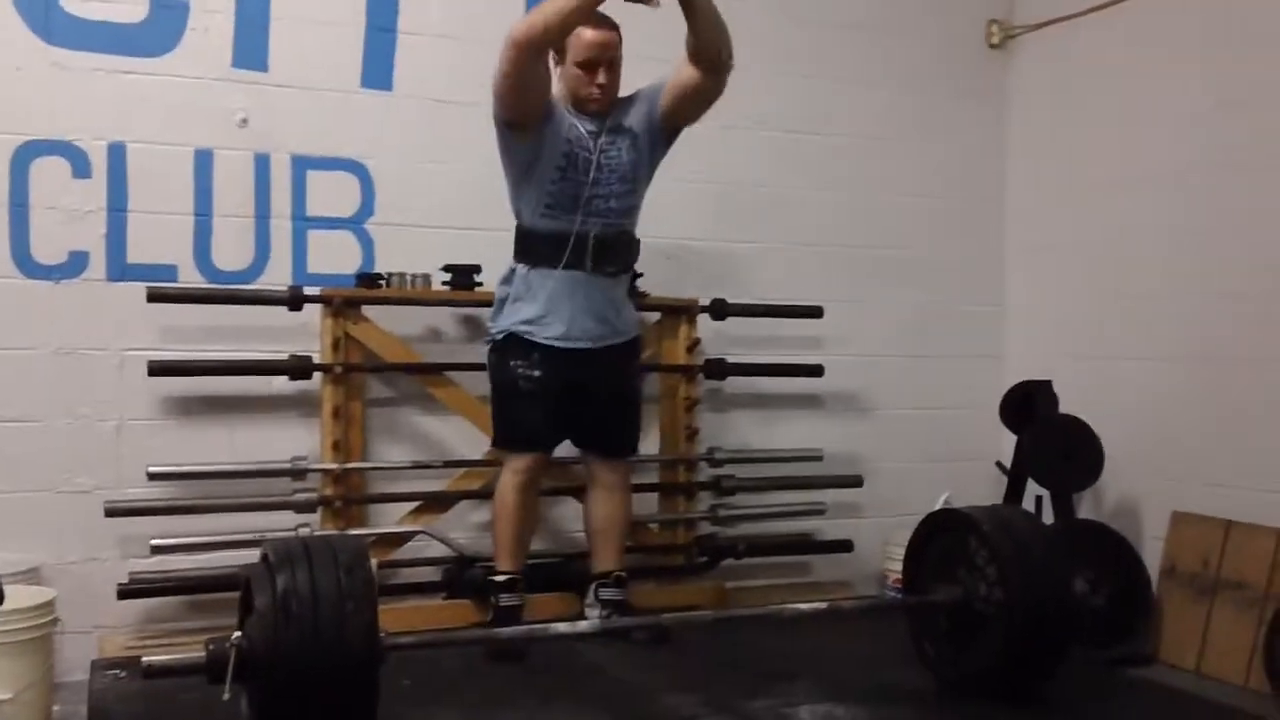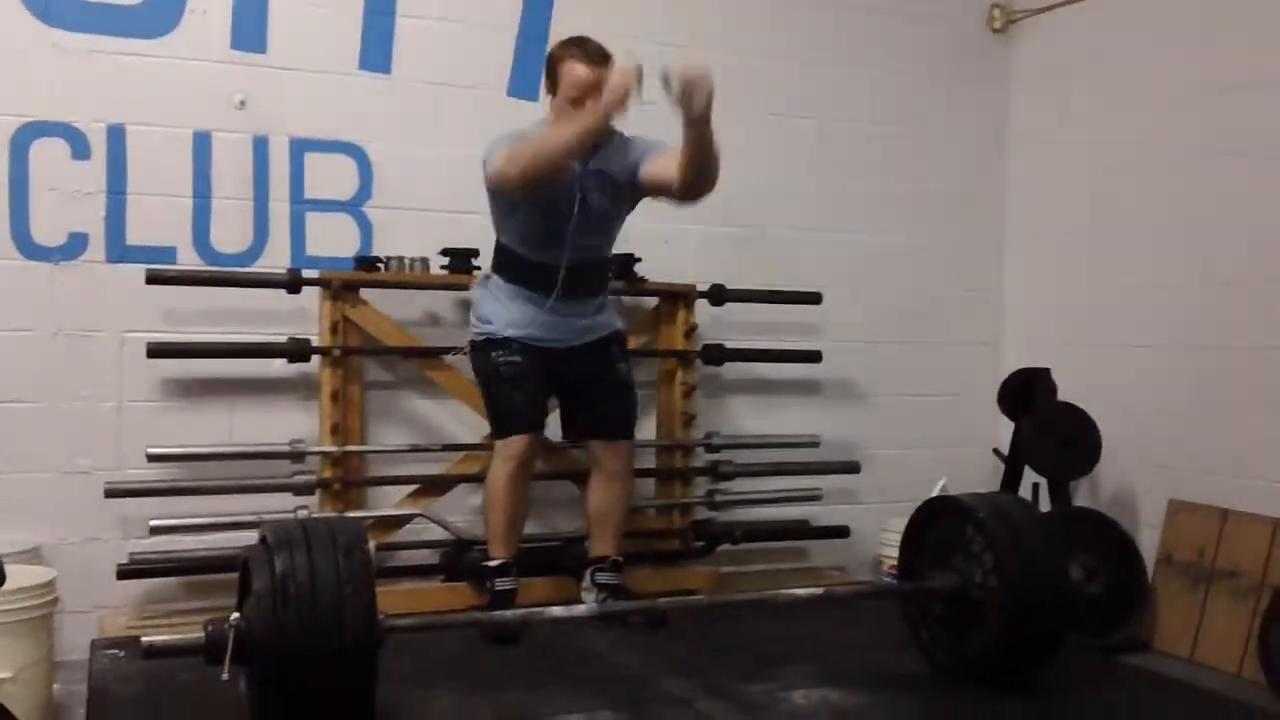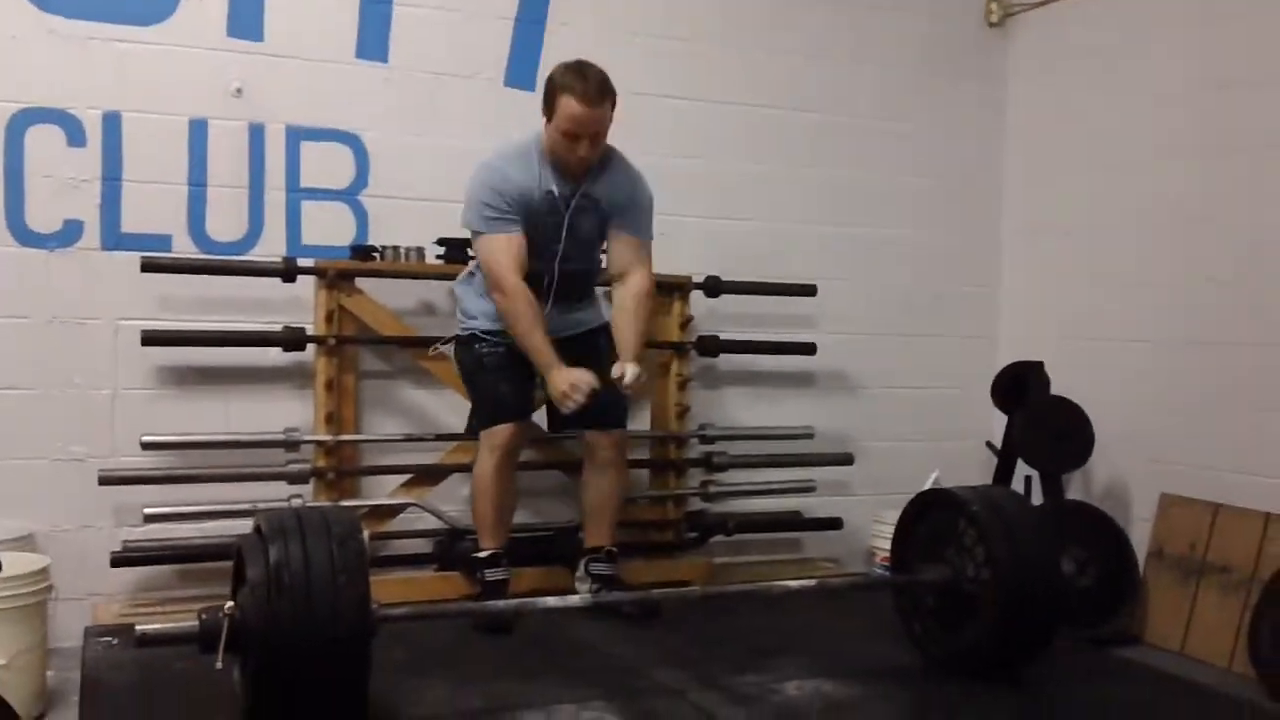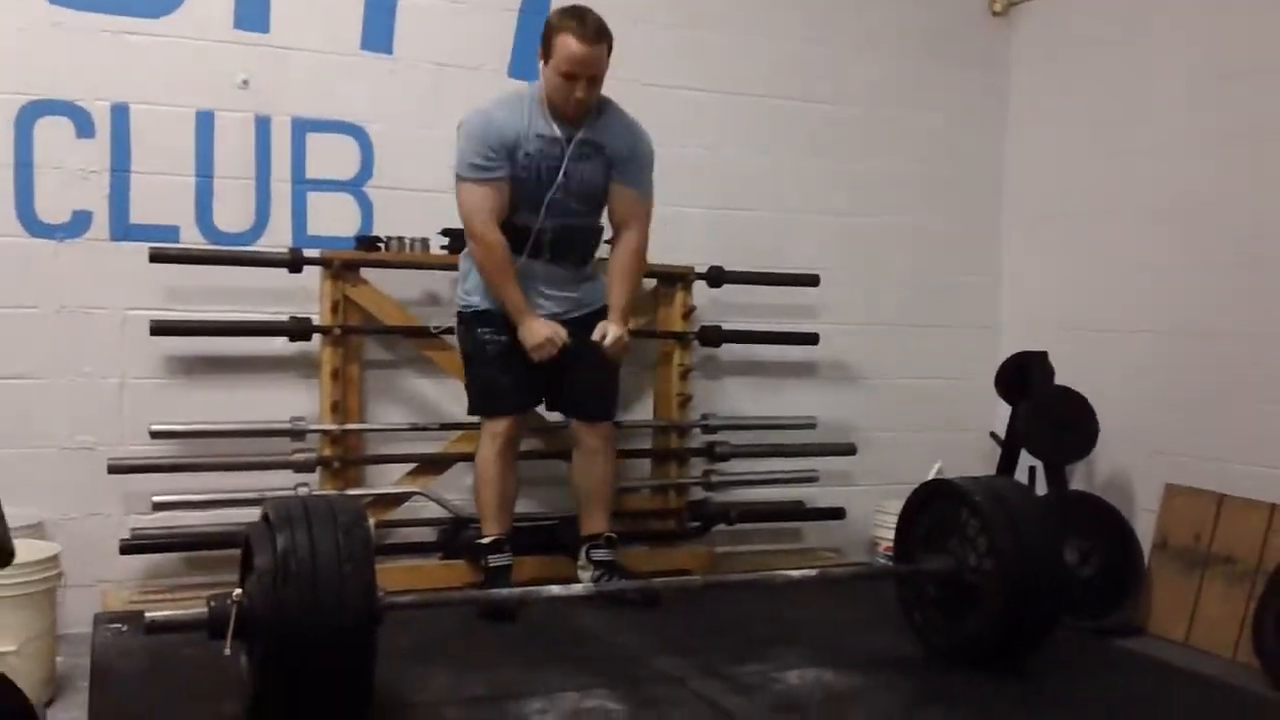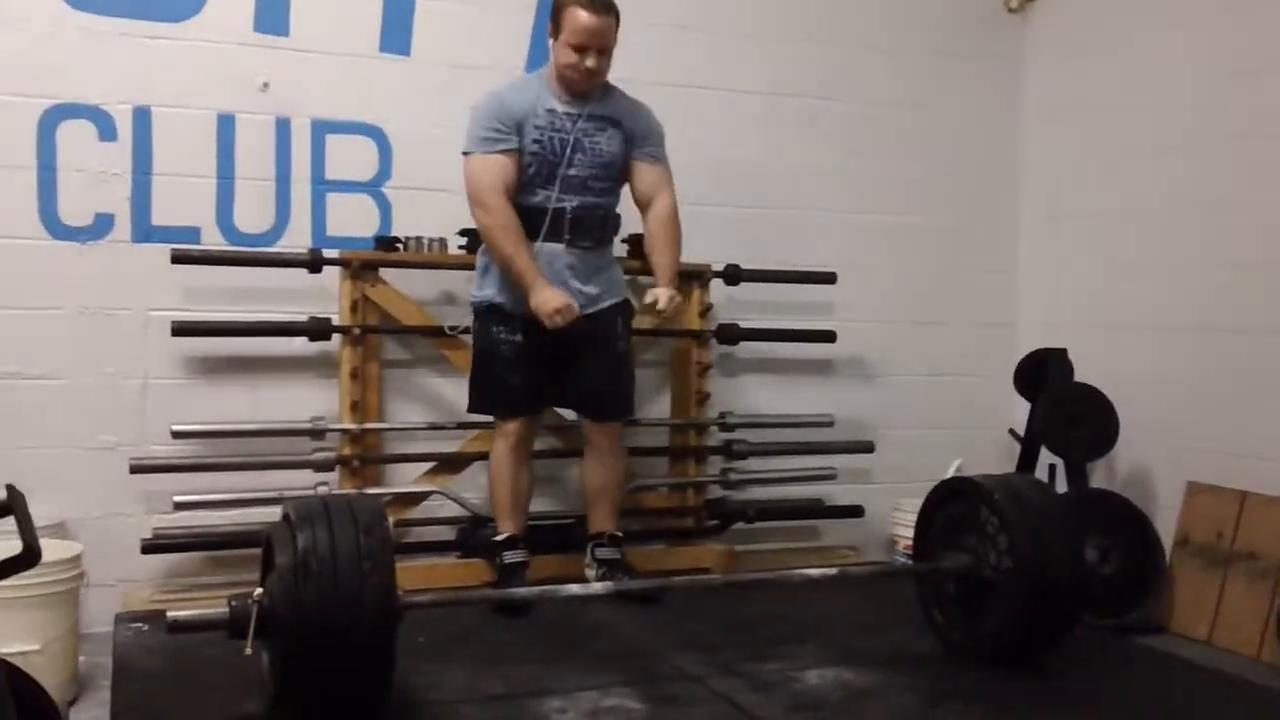
dt=0.2s
person 1, frame 1
left shoulder: (644, 117)
right shoulder: (532, 114)
left elbow: (711, 71)
left hip: (611, 331)
right hip: (533, 327)
left knee: (612, 467)
right knee: (524, 462)
left ankle: (607, 595)
right ankle: (505, 599)
person 1, frame 2
left shoulder: (629, 154)
right shoulder: (516, 148)
left elbow: (692, 183)
right elbow: (525, 171)
left wrist: (697, 119)
right wrist: (586, 118)
left hip: (592, 329)
right hip: (512, 326)
left knee: (613, 448)
right knee: (516, 447)
left ankle: (602, 582)
right ankle: (499, 586)
person 1, frame 3
left shoulder: (626, 184)
right shoulder: (501, 176)
left elbow: (634, 276)
right elbow: (506, 283)
left wrist: (628, 360)
right wrist: (553, 372)
left hip: (580, 324)
right hip: (494, 325)
left knee: (608, 441)
right knee: (503, 435)
left ankle: (598, 571)
right ankle: (490, 576)
person 1, frame 4
left shoulder: (625, 137)
right shoulder: (493, 125)
left elbow: (631, 233)
right elbow: (482, 231)
left wrist: (617, 318)
right wrist: (525, 320)
left hip: (580, 303)
right hip: (498, 304)
left knee: (596, 427)
right knee: (502, 425)
left ankle: (598, 556)
right ankle: (495, 563)
person 1, frame 5
left shoulder: (634, 118)
right shoulder: (504, 106)
left elbow: (658, 202)
right elbow: (489, 203)
left wrist: (665, 281)
right wrist: (536, 287)
left hip: (599, 299)
right hip: (513, 300)
left knee: (606, 426)
right knee: (515, 425)
left ankle: (605, 554)
right ankle: (510, 559)
